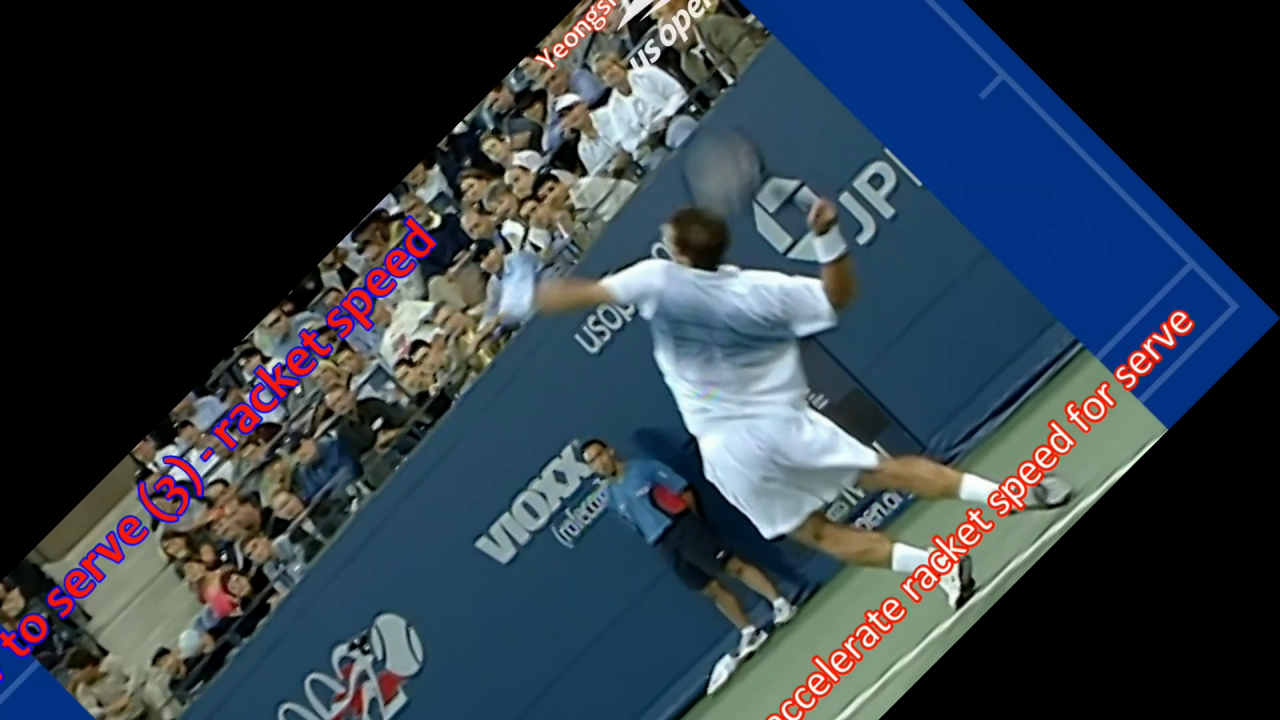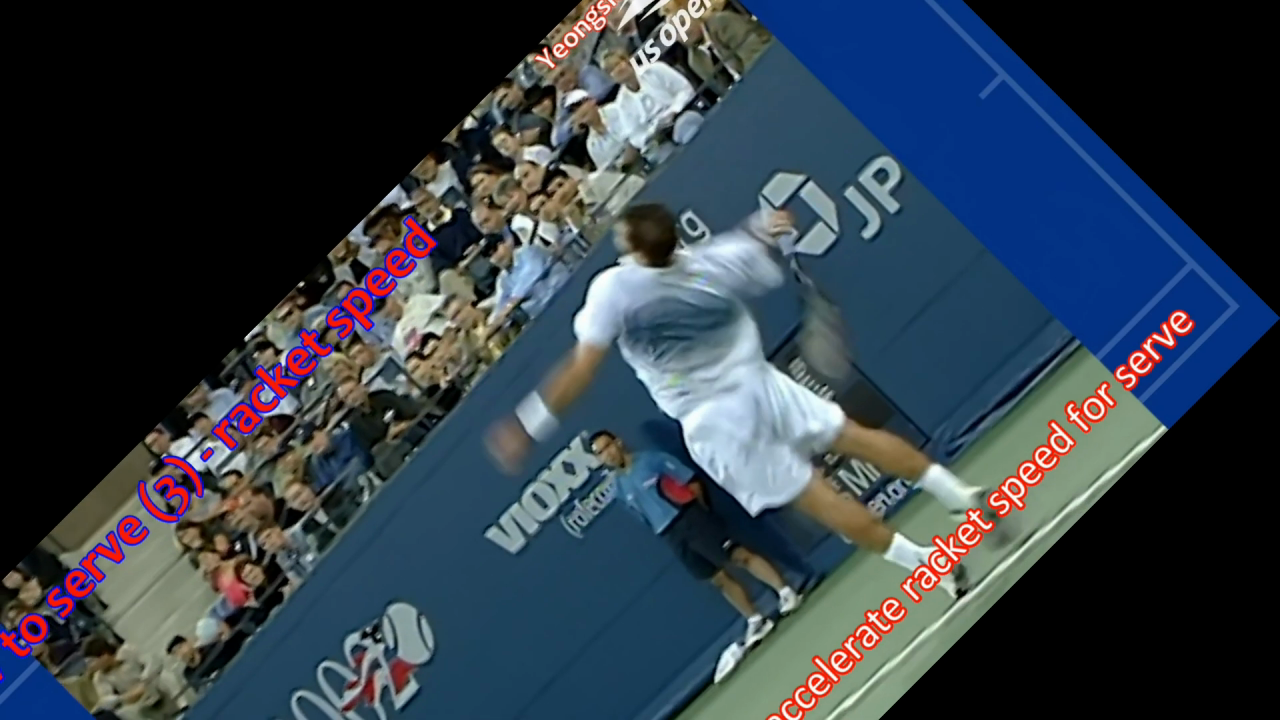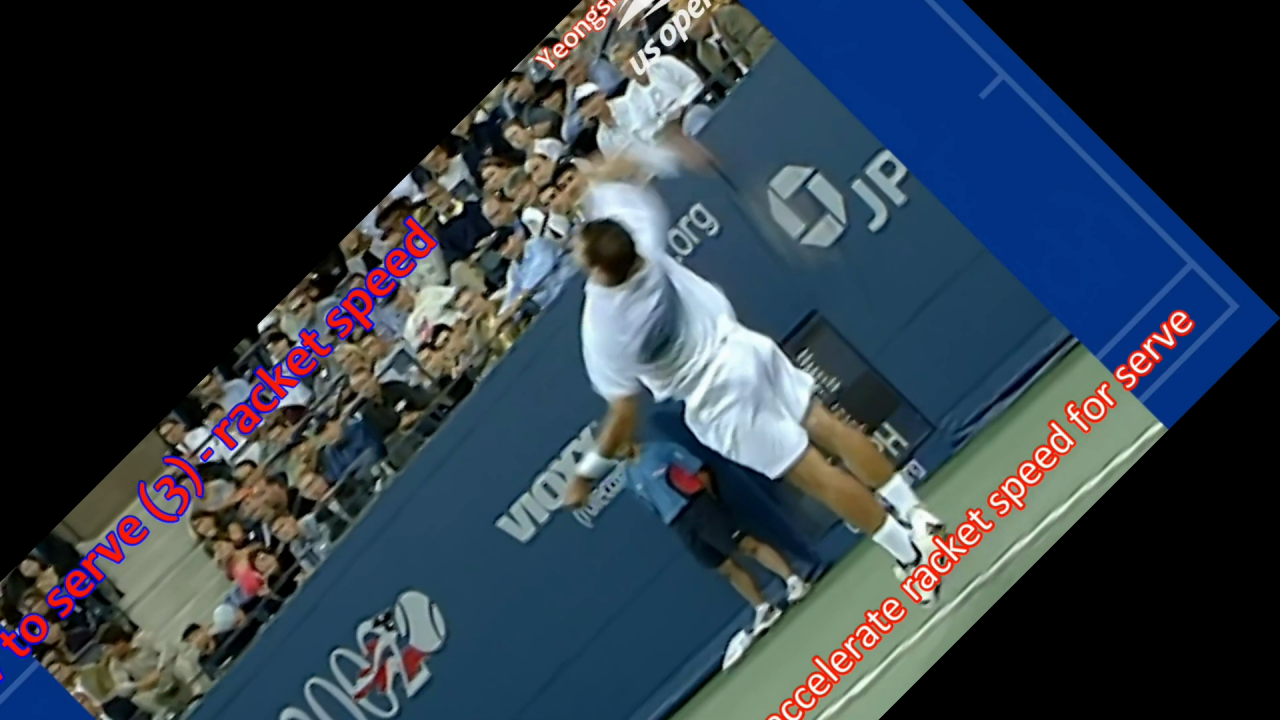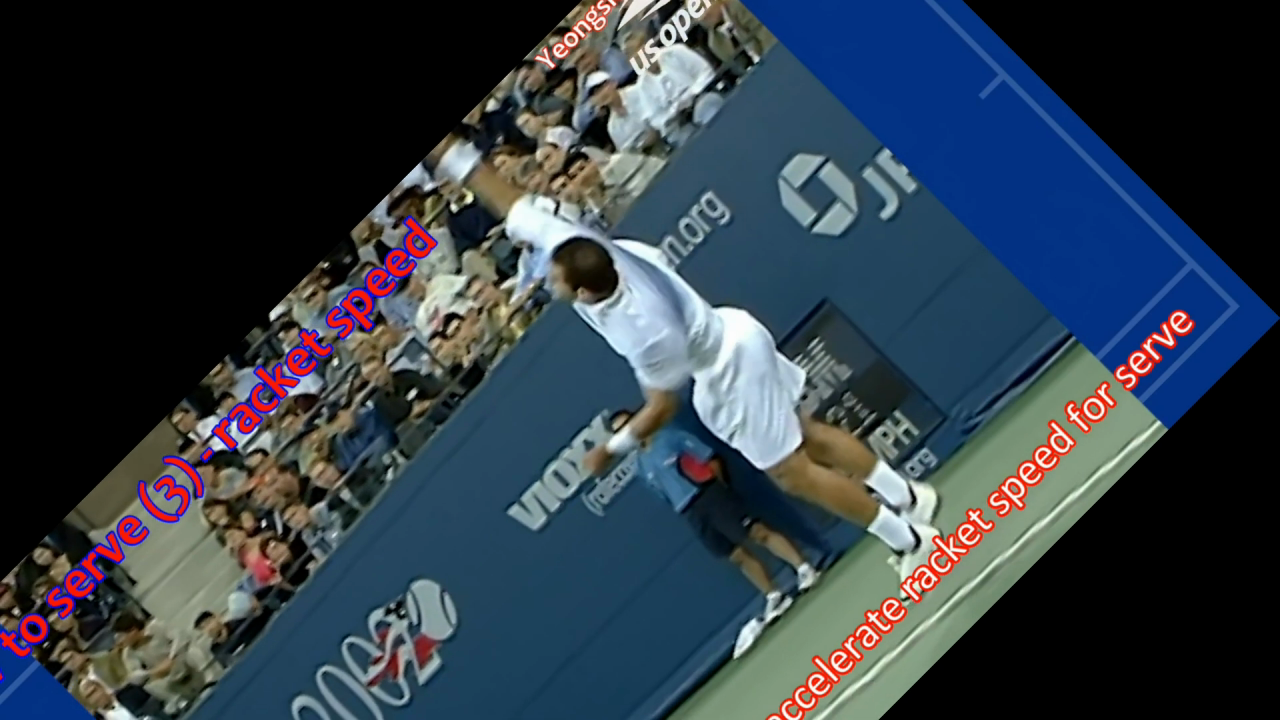
dt=0.7s
person 1, frame 1
left shoulder: (659, 280)
right shoulder: (763, 289)
left elbow: (585, 293)
right elbow: (839, 296)
left wrist: (515, 292)
right wrist: (826, 234)
left hip: (728, 452)
right hip: (785, 425)
left knee: (817, 534)
right knee: (886, 472)
left ankle: (936, 568)
person 1, frame 2
left shoulder: (614, 288)
right shoulder: (717, 261)
left elbow: (582, 367)
right elbow: (768, 259)
left wrist: (529, 424)
right wrist: (765, 227)
left hip: (715, 425)
right hip: (760, 386)
left knee: (819, 498)
right knee: (857, 437)
left ankle: (927, 564)
right ankle: (961, 494)
person 1, frame 3
left shoulder: (609, 335)
right shoulder: (636, 235)
left elbow: (623, 416)
right elbow: (609, 190)
left wrist: (586, 472)
left hip: (725, 400)
right hip: (745, 345)
left knee: (813, 474)
right knee: (829, 431)
left ankle: (913, 552)
right ankle: (914, 514)
person 1, frame 4
left shoulder: (646, 332)
right shoulder: (596, 250)
left elbow: (662, 406)
right elbow: (517, 206)
left wrist: (613, 448)
right wrist: (460, 159)
left hip: (729, 374)
right hip: (731, 334)
left knee: (792, 473)
right knee: (805, 435)
left ankle: (907, 538)
right ankle: (905, 495)
person 2, frame 1
left shoulder: (644, 467)
right shoulder: (611, 497)
left elbow: (685, 491)
right elbow: (637, 526)
left wrist: (690, 521)
left hip: (682, 526)
right hip: (666, 546)
left knee: (733, 566)
right knee: (712, 589)
left ankle: (780, 603)
right ankle: (750, 633)
person 2, frame 2
left shoulder: (652, 459)
right shoulder: (619, 487)
left elbow: (692, 482)
right elbow: (646, 516)
left wrist: (699, 509)
left hip: (690, 516)
right hip: (673, 535)
left knee: (739, 556)
right knee: (719, 579)
left ankle: (786, 592)
right ankle: (756, 622)
person 2, frame 3
left shoulder: (659, 450)
right shoulder: (629, 476)
left elbow: (701, 473)
right elbow: (653, 505)
left wrist: (706, 501)
left hip: (698, 506)
right hip: (681, 525)
left knee: (747, 544)
right knee: (728, 569)
left ankle: (793, 580)
right ankle: (764, 610)
person 2, frame 4
left shoulder: (671, 437)
right shoulder: (640, 465)
left elbow: (711, 460)
right elbow: (663, 493)
left wrist: (719, 487)
left hip: (710, 494)
right hip: (692, 514)
left knee: (758, 532)
right knee: (738, 556)
left ankle: (803, 568)
right ankle: (775, 599)
